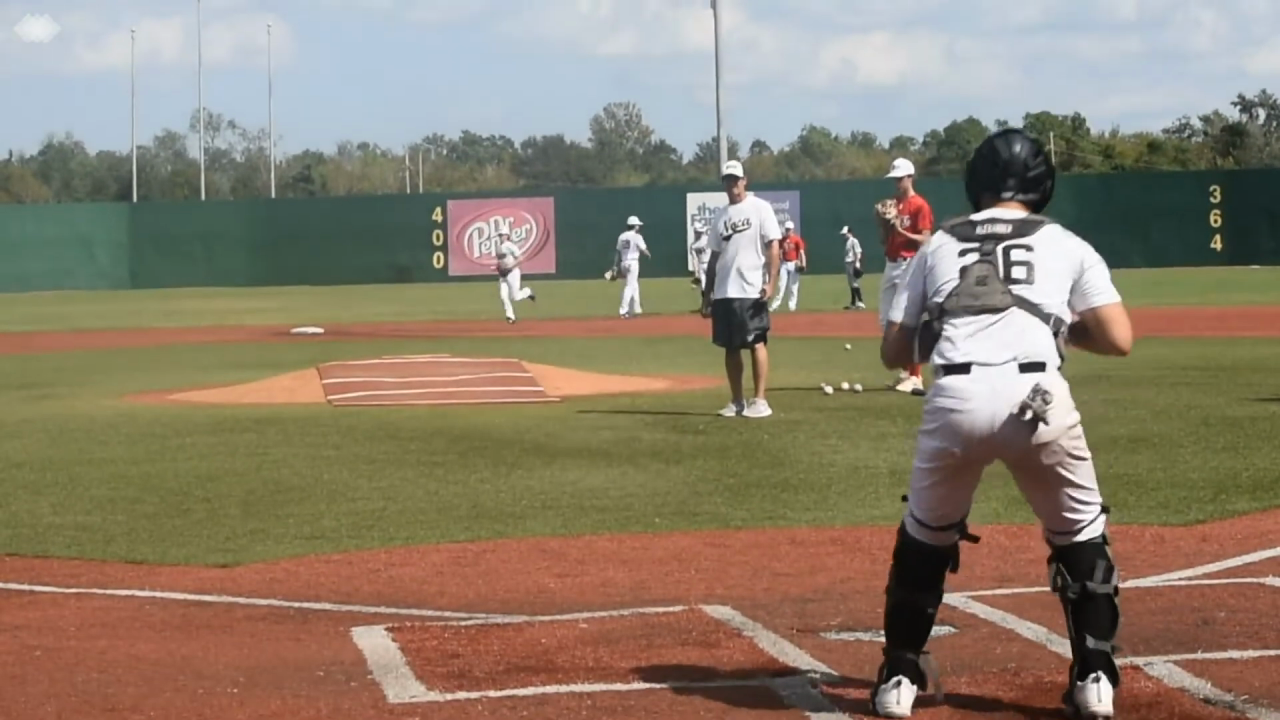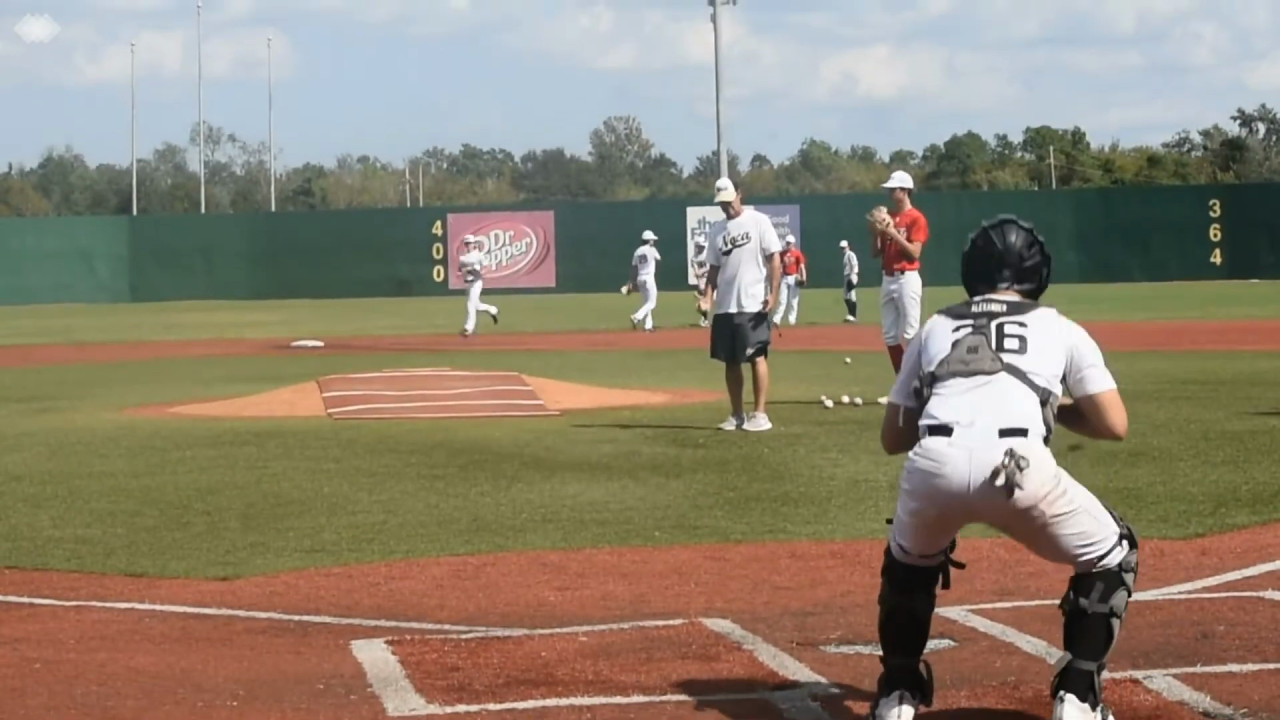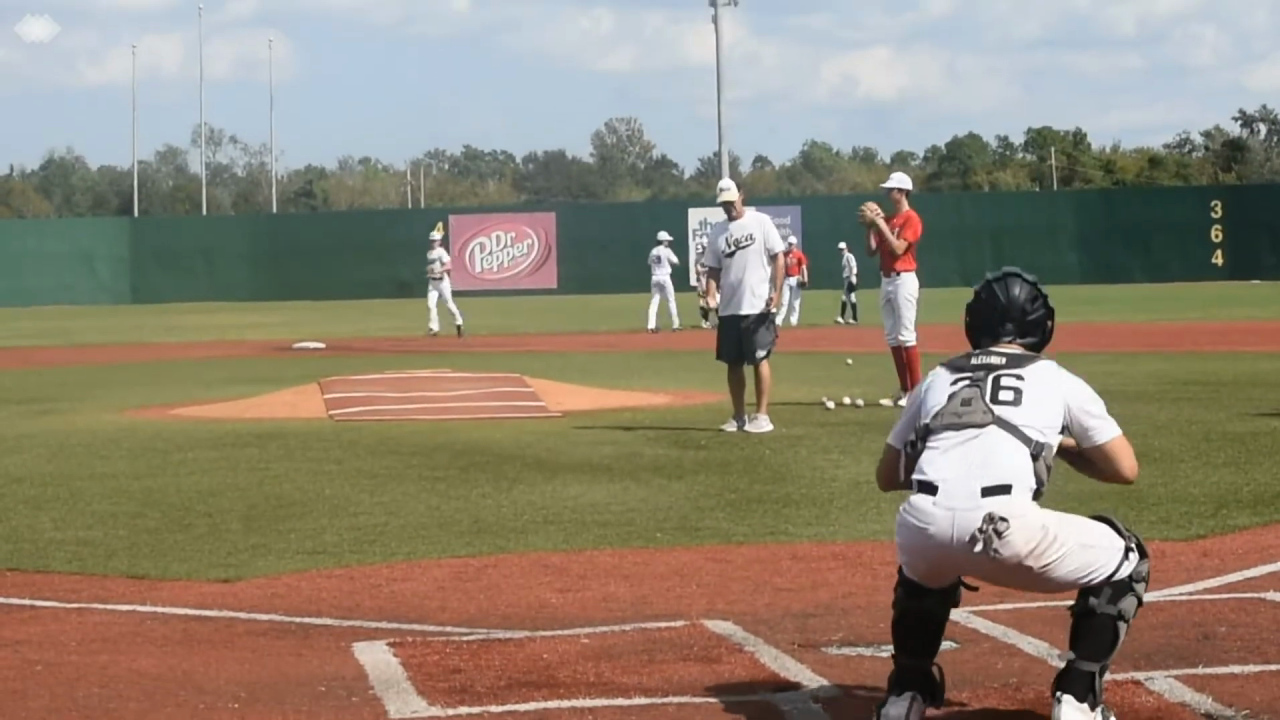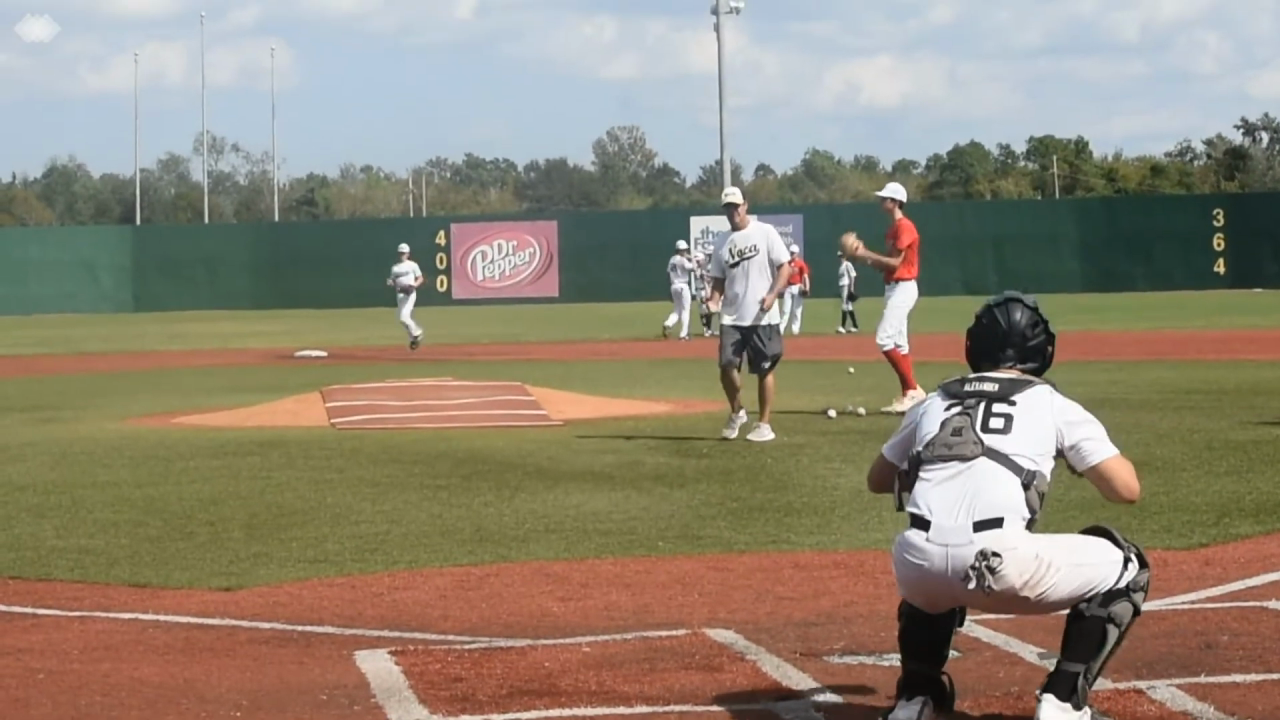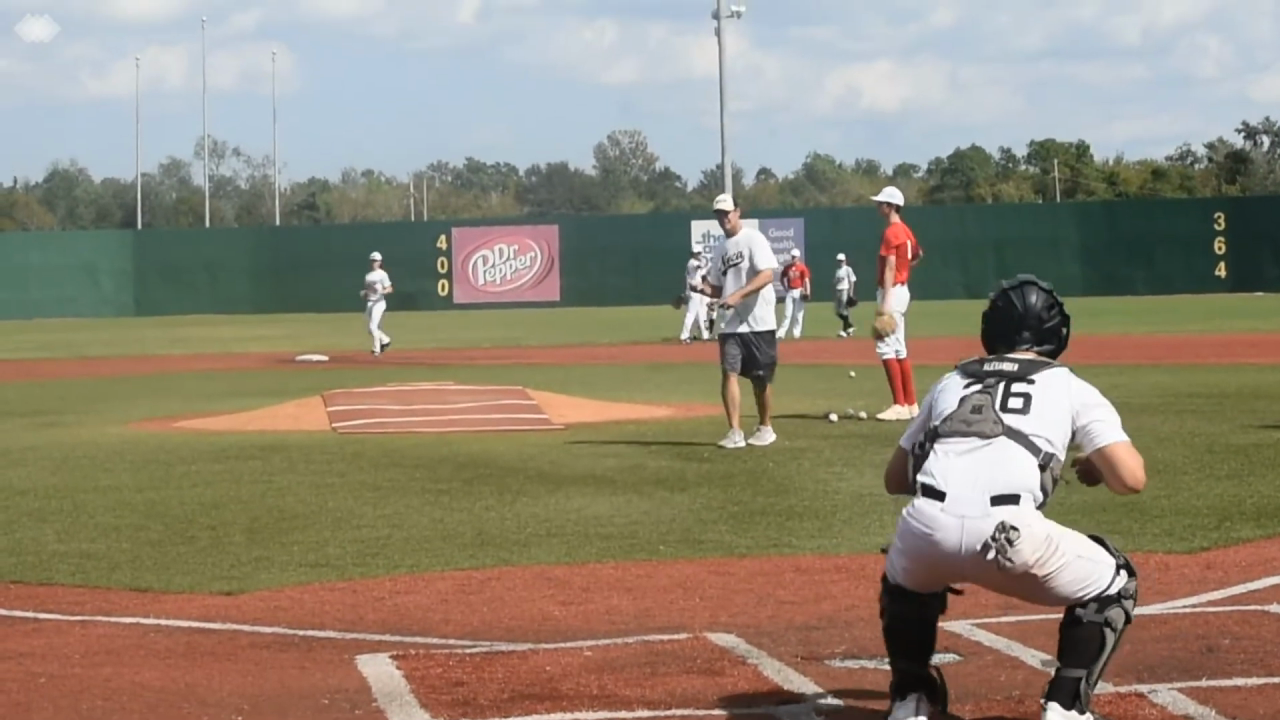
dt=0.3s
person 1, frame 1
left shoulder: (938, 245)
right shoulder: (1068, 245)
left elbow: (893, 352)
right elbow: (1119, 340)
left hip: (955, 399)
right hip: (1036, 398)
left knee: (925, 535)
right knee: (1080, 532)
person 1, frame 2
left shoulder: (936, 326)
right shoulder: (1060, 327)
left elbow: (892, 437)
right elbow: (1115, 425)
left hip: (936, 462)
right hip: (1018, 464)
left knee: (910, 558)
right knee: (1110, 556)
person 1, frame 3
left shoulder: (938, 377)
right shoulder: (1059, 380)
left elbow: (888, 475)
right elbow: (1125, 469)
left hip: (921, 528)
right hip: (1005, 529)
left knee: (926, 565)
right knee: (1126, 562)
person 1, frame 4
left shoulder: (934, 402)
right shoulder: (1054, 404)
left elbow: (878, 480)
right elbow: (1126, 489)
right wrist: (1080, 459)
left hip: (916, 562)
right hip: (997, 562)
right knee: (1125, 570)
person 1, frame 5
left shoulder: (952, 381)
right shoulder: (1071, 387)
left elbow: (895, 479)
right elbow: (1130, 478)
right wrist: (1098, 467)
left hip: (924, 530)
right hip: (1006, 535)
left knee: (904, 576)
right knee: (1112, 584)
person 2, frame 1
left shoulder: (760, 207)
right shoulder: (721, 215)
left elbow: (774, 247)
left wrist: (771, 283)
right wrist: (707, 293)
left hip: (752, 291)
right hip: (724, 293)
left knee: (756, 344)
right knee: (730, 347)
left ankle: (760, 400)
right ankle: (737, 401)
person 2, frame 2
left shoulder: (758, 221)
right shoulder: (719, 230)
left elbow: (775, 259)
left wrist: (773, 294)
right wrist: (708, 296)
left hip: (753, 305)
right hip: (725, 307)
left knee: (757, 357)
right knee: (730, 361)
left ankle: (760, 414)
right ankle: (737, 414)
person 2, frame 3
left shoulder: (761, 222)
right shoulder: (717, 231)
left elbow: (778, 257)
right elbow: (714, 269)
left wrist: (776, 290)
right wrist: (711, 295)
left hip: (758, 306)
right hip: (729, 308)
left knee: (760, 360)
right knee: (733, 363)
left ankle: (762, 416)
right ankle: (738, 416)
person 2, frame 4
left shoulder: (765, 232)
right shoulder: (722, 242)
left elbow: (784, 267)
right elbow: (718, 279)
left wrist: (773, 295)
right wrist: (714, 301)
left hip: (762, 317)
right hip: (732, 317)
left knee: (764, 370)
right knee: (727, 366)
left ankle: (764, 424)
right ankle: (736, 412)
person 2, frame 5
left shoulder: (754, 239)
right shoulder: (719, 249)
left elbow: (767, 275)
left wrist: (738, 295)
right wrist: (705, 288)
left hip: (758, 322)
right hip: (731, 323)
left knee: (760, 377)
right knee: (729, 374)
left ankle: (765, 427)
right ankle: (736, 432)
person 3, frame 1
left shoulder: (920, 205)
left elbow: (925, 240)
left wrist: (901, 230)
right wrist: (884, 223)
left hip: (910, 266)
right hip: (891, 265)
right knee: (886, 319)
left ankle: (916, 377)
right ankle: (906, 370)
person 3, frame 2
left shoulder: (915, 218)
right shoulder: (889, 219)
left elbow: (915, 252)
right elbow: (876, 253)
left wrist: (893, 233)
right wrist: (876, 232)
left hip: (907, 280)
right hip: (887, 280)
left knee: (910, 334)
right knee: (891, 336)
person 3, frame 3
left shoulder: (911, 218)
right shoulder: (889, 220)
left elbow: (898, 249)
right elbow: (872, 251)
left wrist: (881, 225)
right wrist: (872, 226)
left hip: (903, 281)
right hip: (886, 281)
left knee: (906, 336)
right knee: (892, 338)
right ankle: (904, 390)
person 3, frame 4
left shoulder: (904, 227)
right shoulder: (892, 229)
left elbow: (896, 262)
left wrist: (866, 255)
right wrist: (865, 255)
left hip: (903, 288)
right hip: (893, 288)
left knee: (884, 339)
right knee: (898, 344)
left ankle: (913, 389)
right ankle: (906, 395)
person 3, frame 5
left shoulder: (890, 232)
right shoulder: (905, 231)
left elbow: (890, 268)
right elbow: (917, 256)
left wrist: (885, 303)
left hip: (892, 293)
right hip: (899, 292)
left knee: (886, 348)
right knee: (898, 349)
left ankle: (900, 405)
right ankle: (910, 403)
